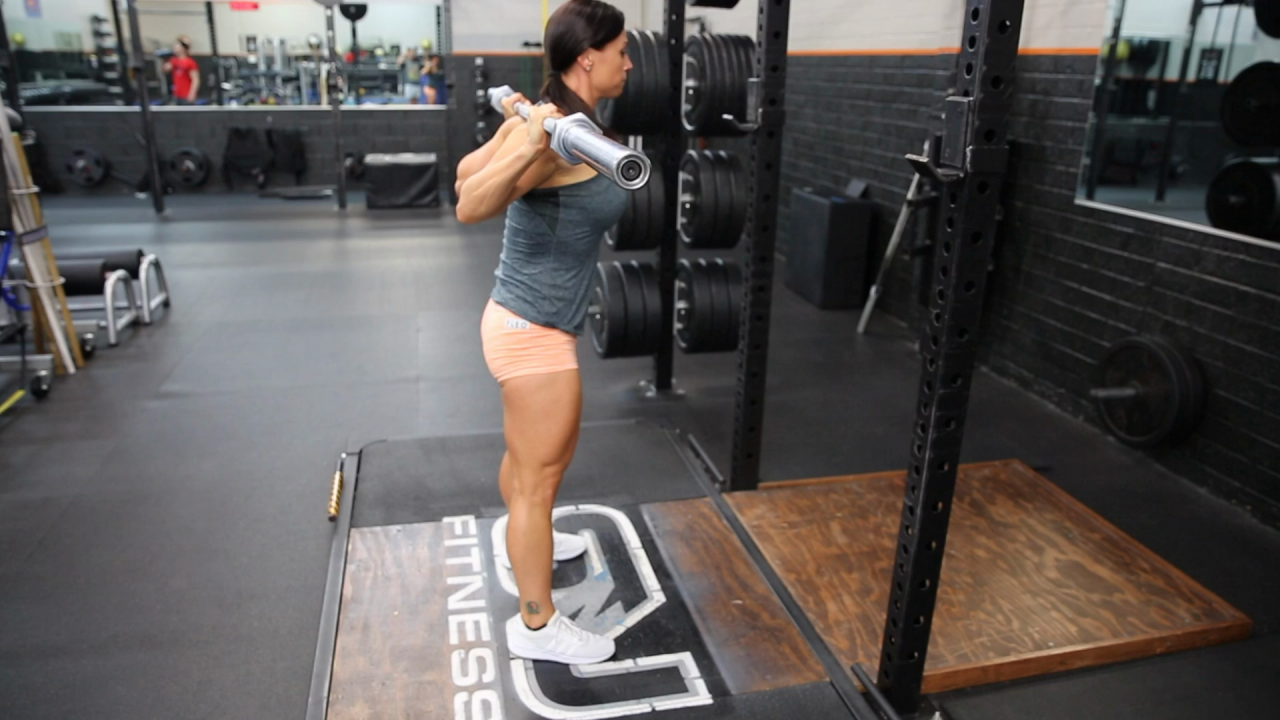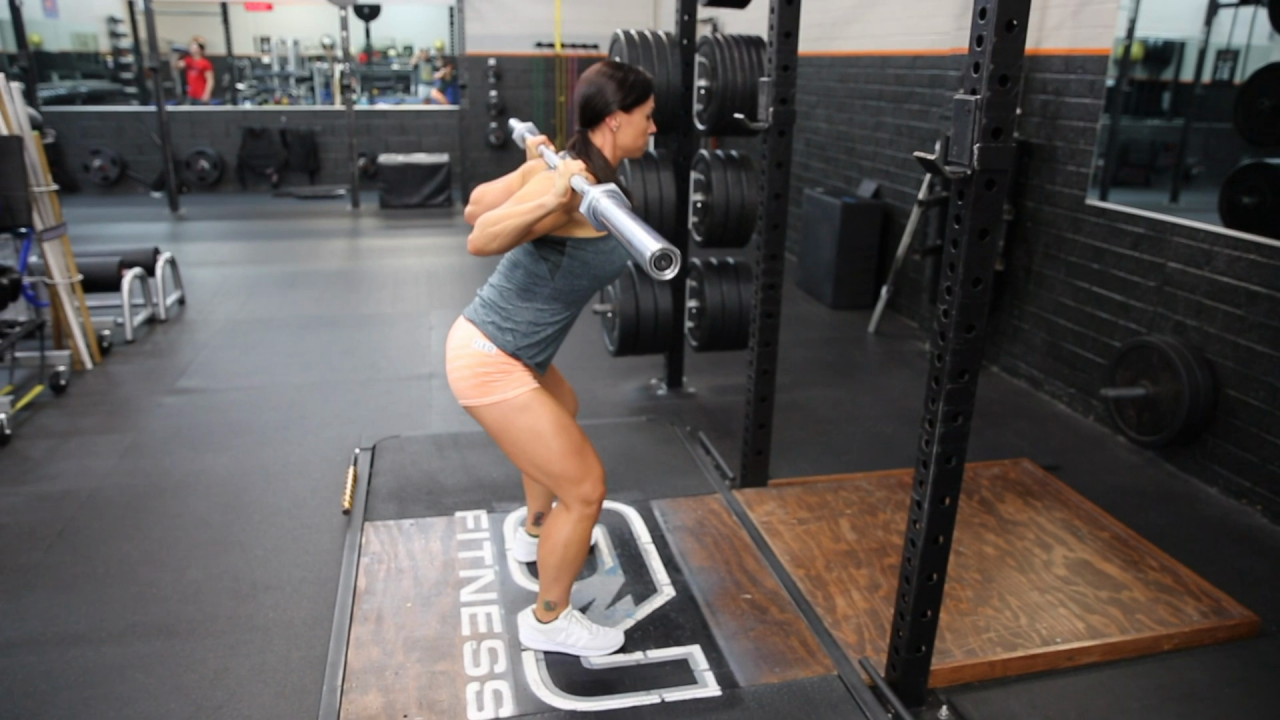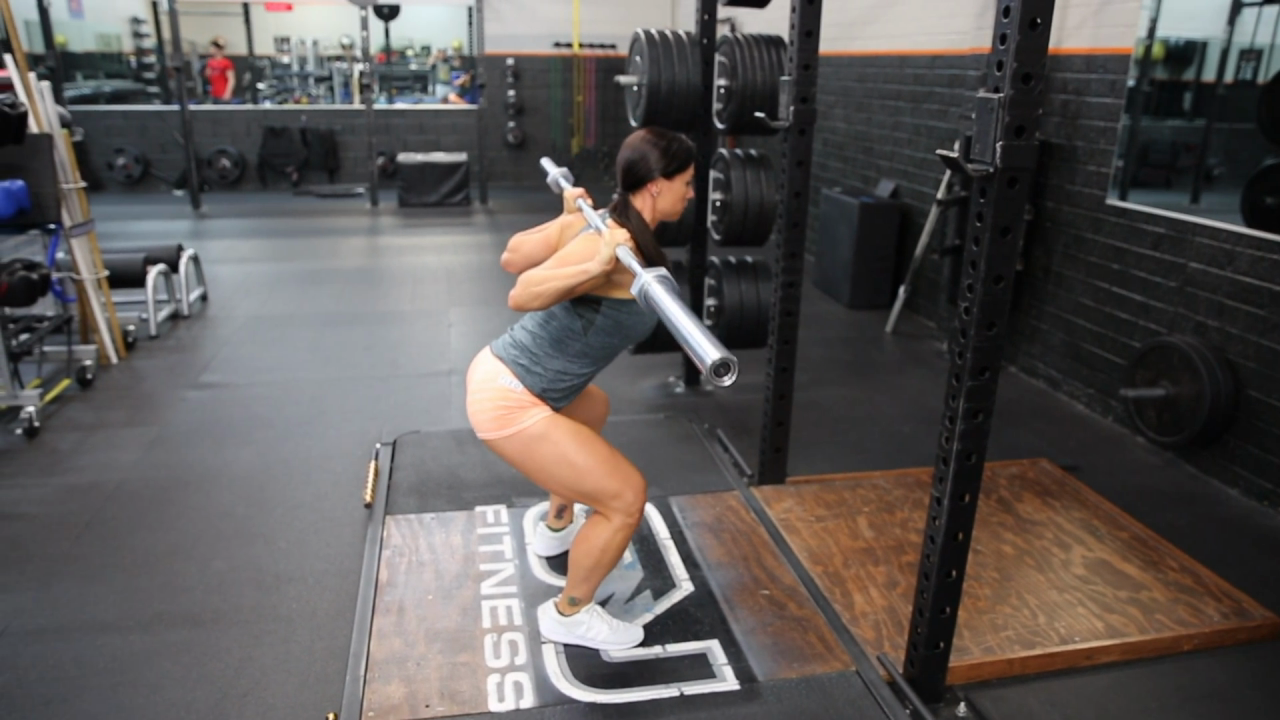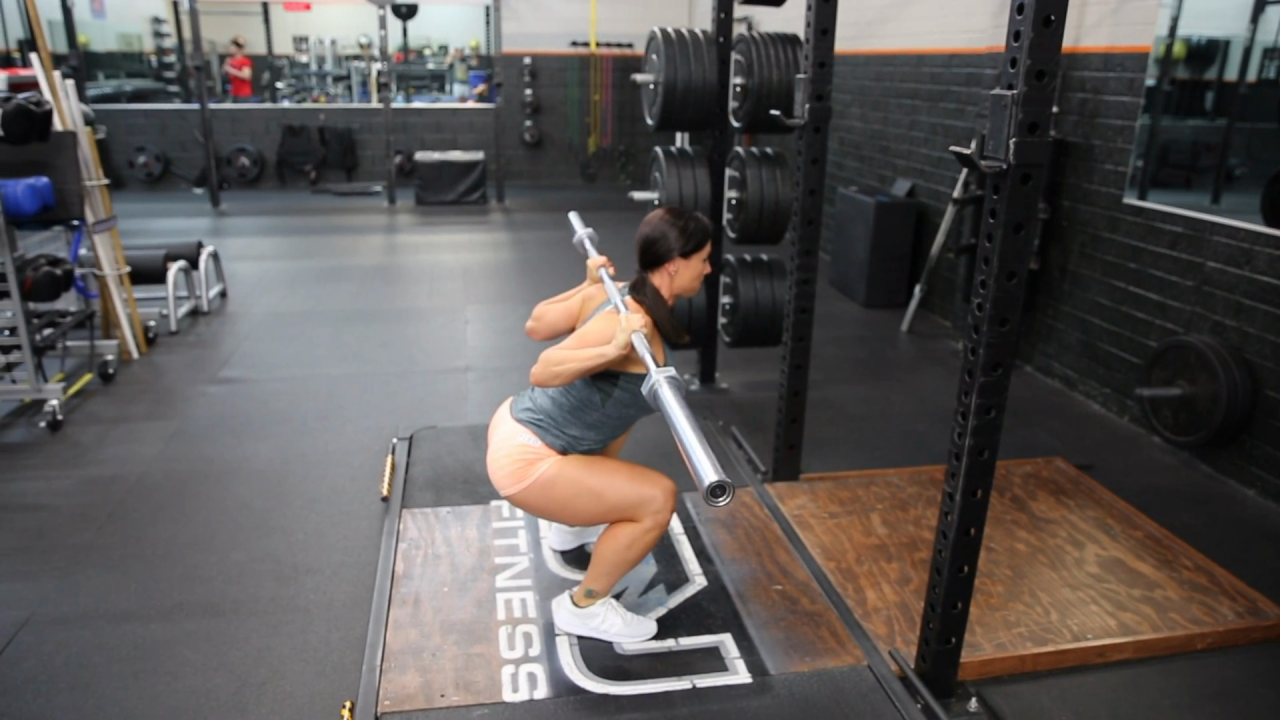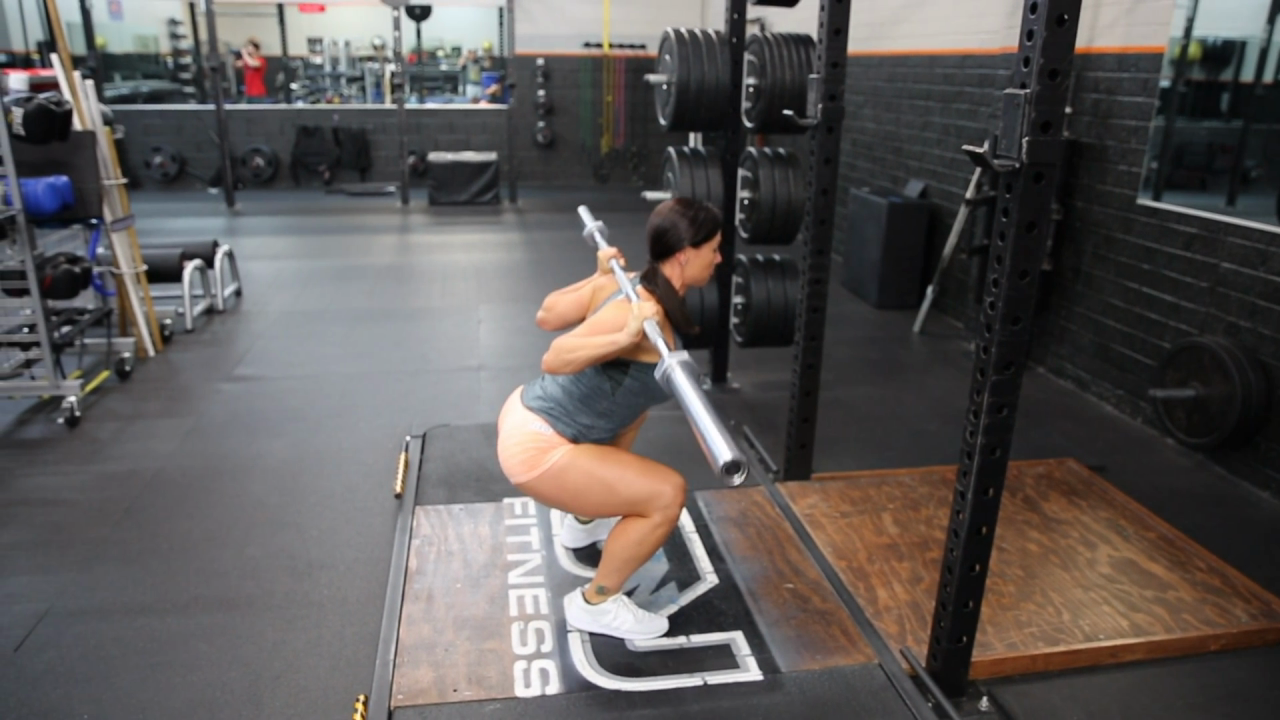
dt=1s
person 1, frame 1
left shoulder: (543, 119)
right shoulder: (560, 136)
left elbow: (464, 178)
right elbow: (470, 207)
left wrist: (513, 126)
right wrist: (527, 148)
left hip: (521, 318)
right hip: (536, 331)
left knee: (528, 450)
right knee: (539, 479)
left ankle: (525, 543)
right ankle: (536, 626)
person 1, frame 2
left shoulder: (559, 168)
right shoulder: (575, 189)
left elbow: (474, 209)
right elbow: (481, 240)
left wrist: (533, 167)
right wrist: (550, 200)
left hip: (492, 344)
right hip: (492, 364)
left knee: (562, 413)
right knee: (584, 489)
left ankle: (535, 533)
right ankle: (548, 620)
person 1, frame 3
left shoulder: (592, 224)
right shoulder: (607, 242)
left elbow: (511, 257)
right elbow: (521, 295)
left wrist: (566, 217)
right wrist: (595, 267)
left hip: (502, 375)
right hip: (508, 402)
left knee: (593, 411)
right knee: (625, 497)
left ankle: (558, 527)
right ankle: (569, 615)
person 1, frame 4
left shoulder: (612, 294)
right shoulder: (629, 321)
left elbow: (536, 324)
right elbow: (542, 371)
left wrist: (588, 283)
right wrist: (614, 350)
left hip: (518, 426)
right hip: (525, 460)
left knee: (617, 414)
right knee: (657, 499)
left ankle: (572, 522)
right ankle: (583, 607)
person 1, frame 5
left shoulder: (623, 284)
right shoulder: (638, 311)
left elbow: (547, 315)
right elbow: (554, 360)
left wrist: (599, 275)
right wrist: (625, 338)
left hip: (530, 416)
right hip: (536, 447)
left knee: (630, 412)
right knee: (666, 494)
left ankle: (586, 519)
right ankle: (595, 604)
